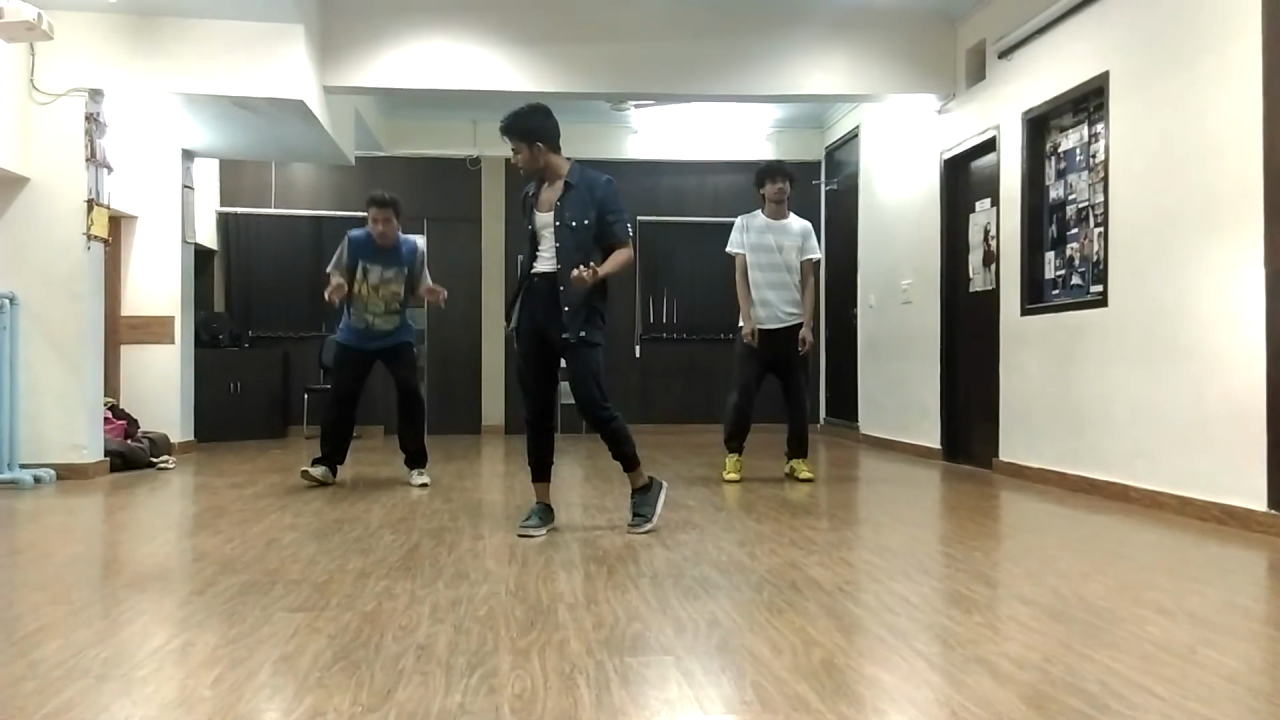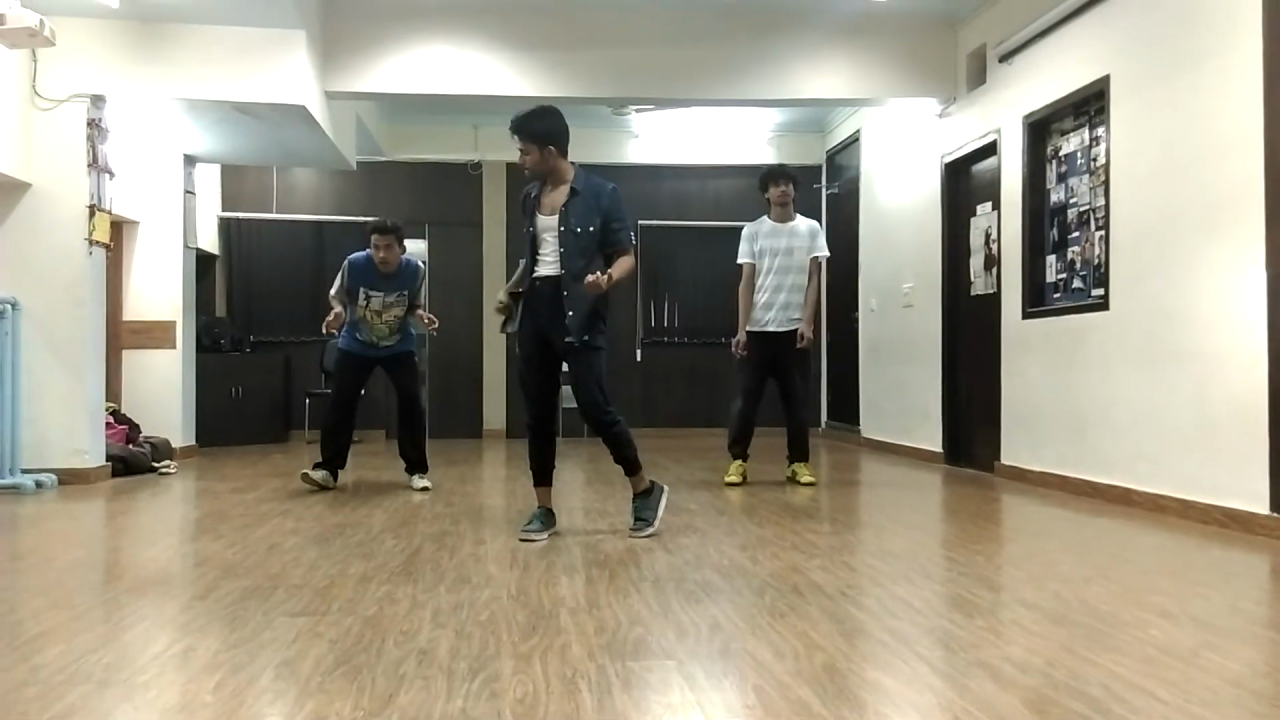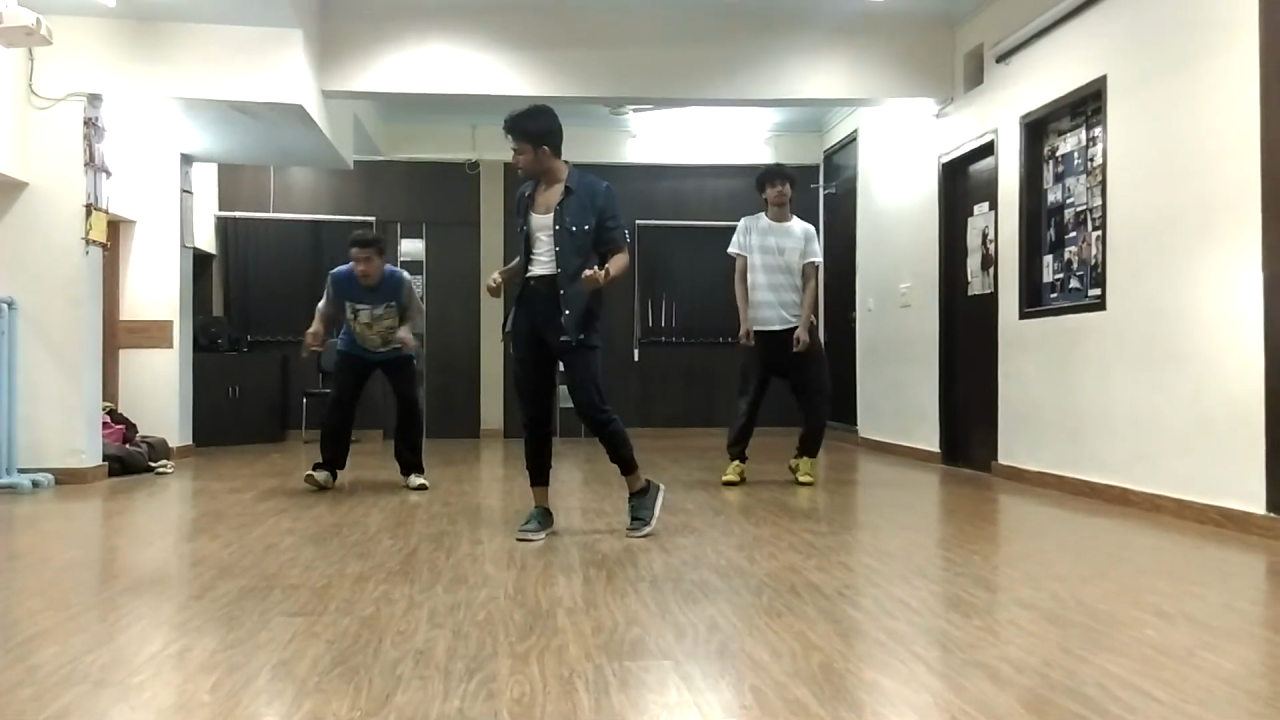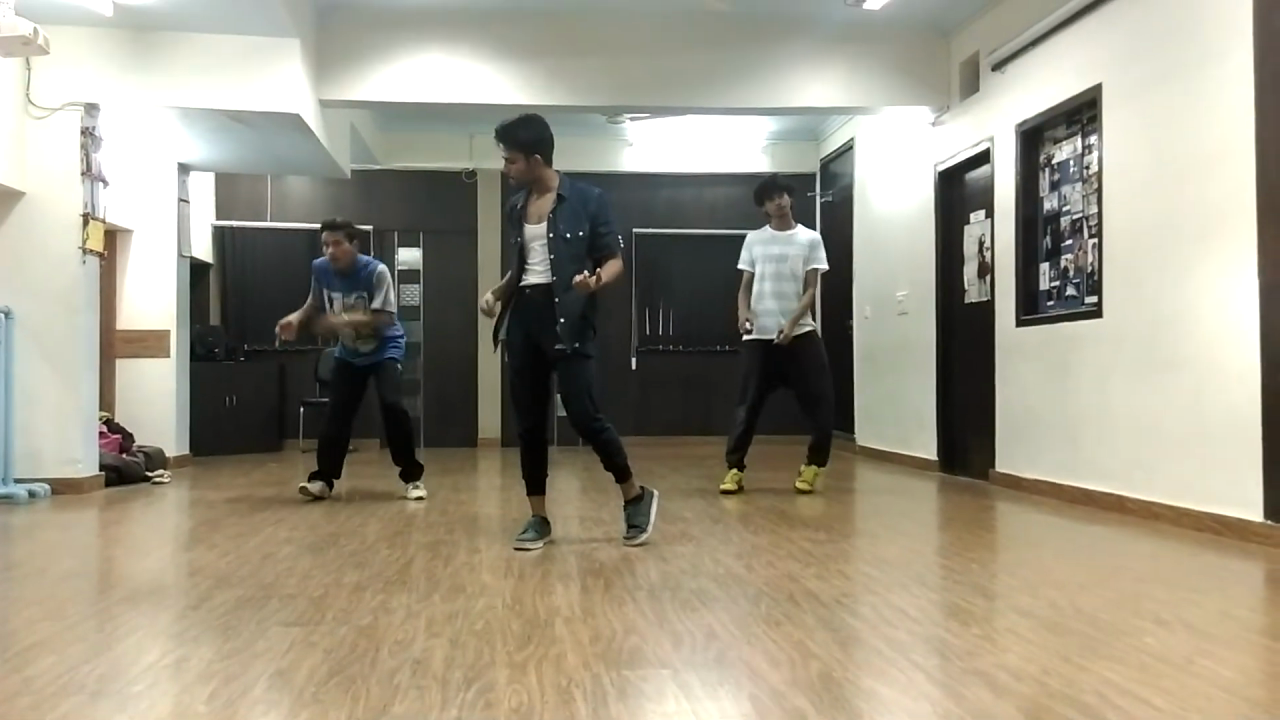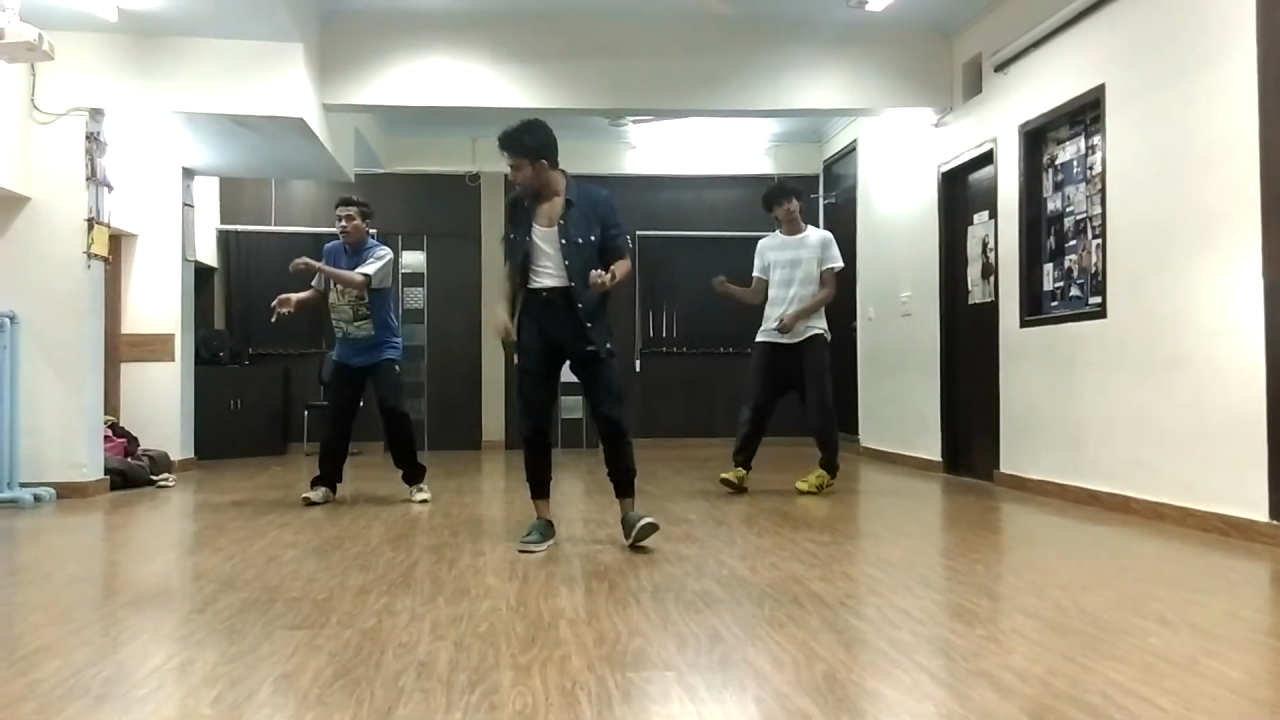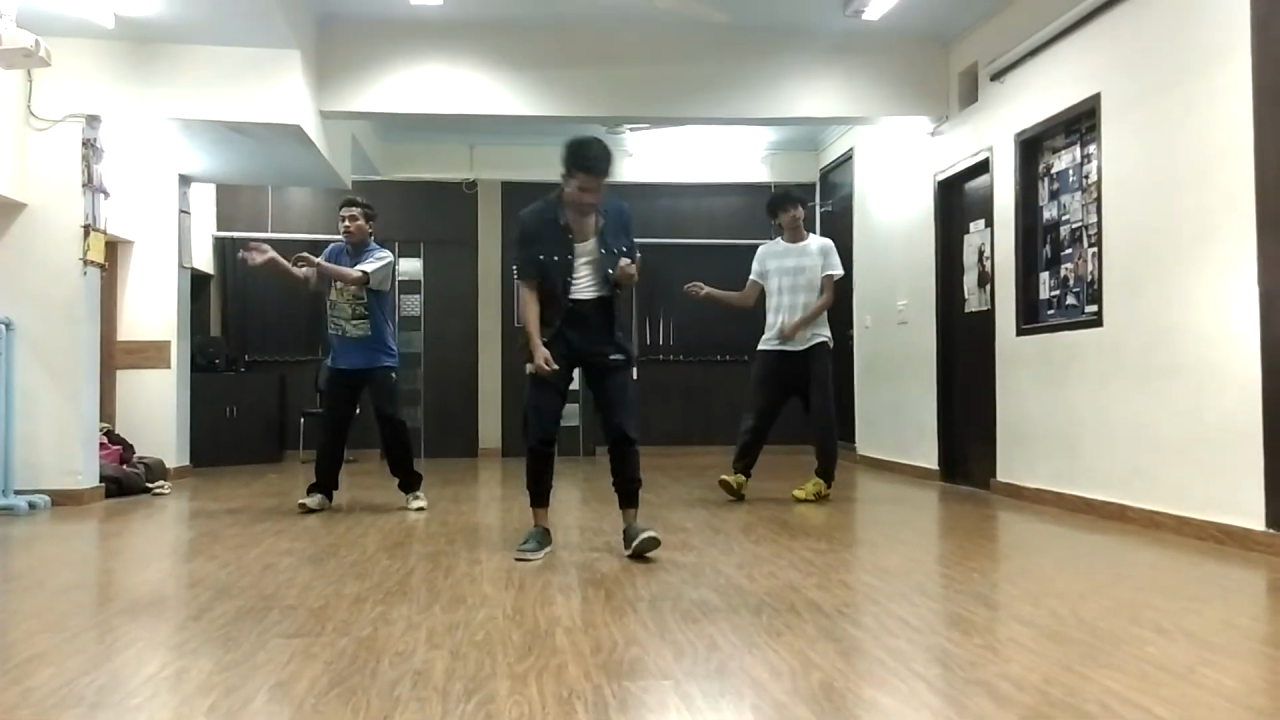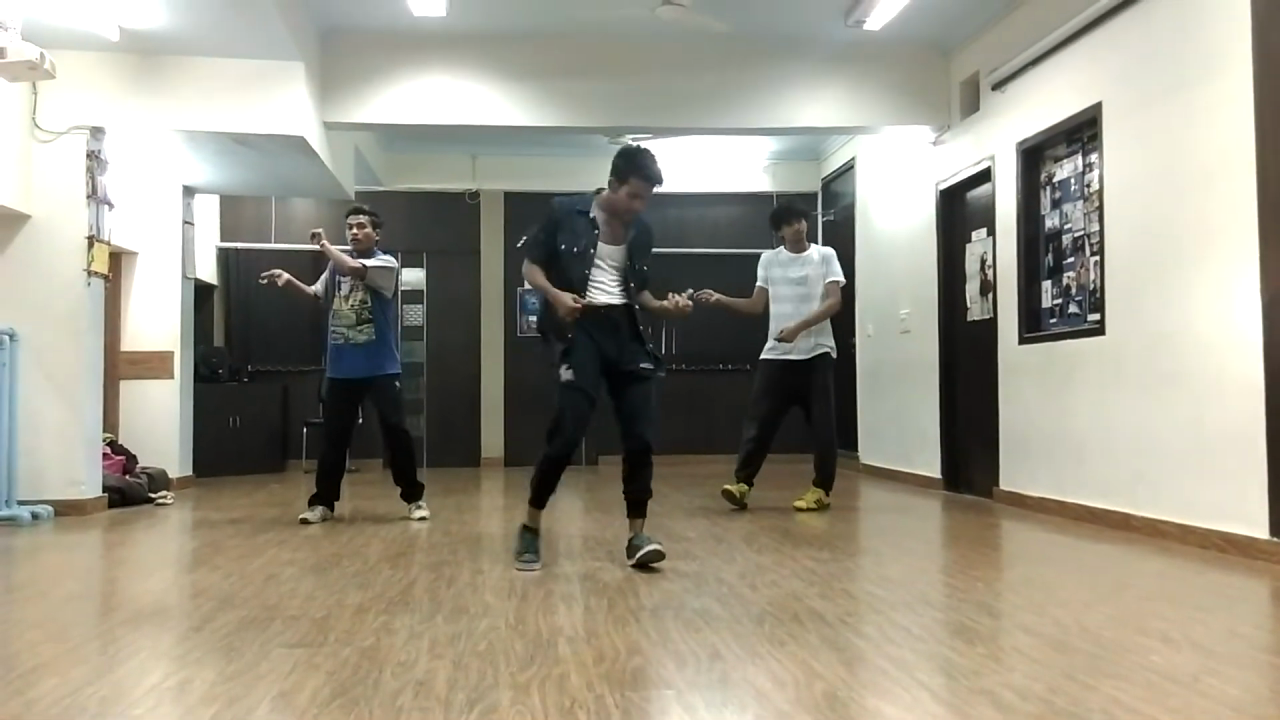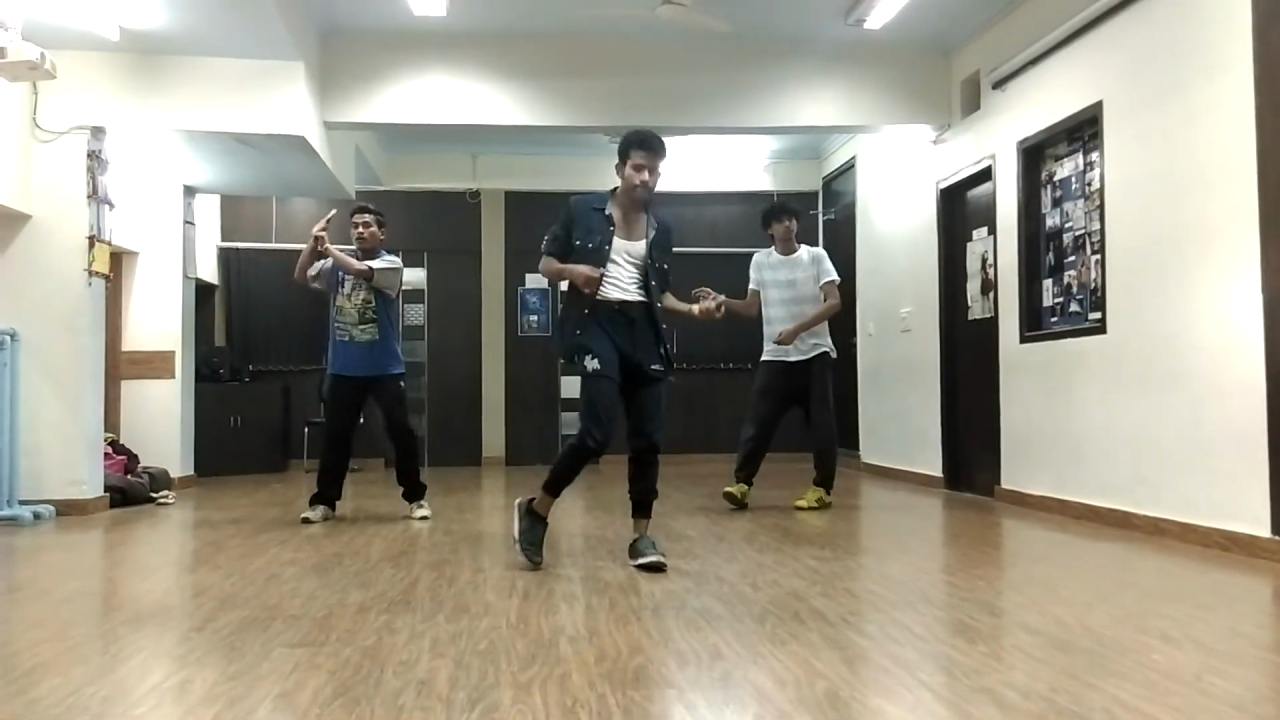
dt=0.3s
person 1, frame 1
left shoulder: (597, 187)
right shoulder: (530, 194)
left elbow: (625, 250)
left wrist: (596, 274)
right wrist: (517, 299)
left hip: (576, 307)
right hip: (534, 305)
left knee: (591, 402)
right knee: (536, 408)
left ankle: (644, 485)
right ankle: (542, 505)
person 1, frame 2
left shoulder: (601, 193)
right shoulder: (530, 197)
left elbow: (626, 255)
left wrist: (607, 279)
right wrist: (509, 293)
left hip: (578, 310)
right hip: (535, 309)
left knee: (594, 406)
right knee: (538, 412)
left ankle: (646, 490)
right ankle: (544, 509)
person 1, frame 3
left shoulder: (595, 192)
right shoulder: (525, 196)
left elbow: (621, 253)
left wrist: (604, 274)
right wrist: (505, 274)
left hip: (573, 309)
right hip: (529, 309)
left knee: (590, 405)
right knee: (534, 413)
left ankle: (641, 489)
right ankle: (541, 509)
person 1, frame 4
left shoulder: (587, 199)
right shoulder: (517, 206)
left elbow: (614, 260)
left wrist: (595, 281)
right wrist: (496, 294)
left hip: (568, 318)
right hip: (524, 318)
left knee: (584, 415)
right knee: (530, 422)
left ankle: (636, 496)
right ankle: (538, 518)
person 1, frame 5
left shoulder: (595, 201)
right shoulder: (517, 207)
left elbow: (624, 259)
left wrist: (609, 278)
right wrist: (506, 309)
left hip: (584, 317)
right hip: (536, 319)
left knee: (610, 418)
right knee: (535, 424)
left ankle: (629, 513)
right ankle: (543, 520)
person 1, frame 6
left shoulder: (618, 215)
right shoulder: (535, 220)
right elbow: (527, 289)
left wrist: (627, 275)
right wrist: (536, 346)
left hip: (602, 327)
right hip: (557, 329)
left knee: (621, 429)
right knee: (540, 432)
left ankle: (631, 524)
right ankle: (540, 528)
person 1, frame 7
left shoulder: (641, 231)
right shoulder: (564, 213)
right elbow: (529, 264)
left wrist: (663, 305)
right wrist: (554, 294)
left hip: (627, 333)
right hip: (581, 330)
left knee: (640, 438)
right knee: (566, 434)
left ankle: (637, 536)
right ankle: (531, 527)
person 1, frame 8
left shoulder: (661, 229)
right shoulder: (583, 210)
right elbow: (545, 263)
left wrist: (689, 309)
right wrist: (569, 271)
left hip: (643, 330)
right hip: (597, 323)
left knee: (647, 439)
right knee: (596, 431)
left ankle: (640, 537)
right ankle: (535, 509)
person 2, frame 1
left shoulder: (803, 228)
right shoulder: (744, 224)
left elbow: (808, 280)
right elbow: (741, 275)
left wrist: (807, 325)
right wrist: (747, 319)
left hip: (792, 325)
right hip: (756, 324)
left knee: (797, 395)
right knee: (742, 393)
left ankle: (797, 459)
right ankle: (733, 456)
person 2, frame 2
left shoulder: (811, 229)
right shoulder: (753, 231)
left elbow: (814, 279)
right elbow: (747, 282)
left wrist: (807, 322)
right wrist: (741, 328)
left hip: (794, 328)
right hip: (759, 329)
left knee: (797, 398)
right knee: (747, 396)
left ankle: (798, 463)
right ankle: (738, 461)
person 2, frame 3
left shoulder: (806, 231)
right shoulder: (748, 226)
left elbow: (810, 282)
right elbow: (740, 277)
left wrist: (804, 325)
right wrist: (744, 320)
left hip: (796, 326)
right hip: (760, 327)
left knee: (817, 391)
right knee: (750, 396)
left ankle: (803, 458)
right ankle: (737, 460)
person 2, frame 4
left shoulder: (810, 238)
right shoulder: (753, 240)
left elbow: (811, 289)
right elbow: (746, 287)
left wrist: (792, 323)
right wrist: (742, 311)
left hip: (801, 333)
right hip: (758, 335)
left knee: (820, 401)
right knee: (748, 404)
left ankle: (813, 465)
right ankle: (735, 469)
person 2, frame 5
left shoulder: (822, 239)
right shoulder: (765, 246)
left elbow: (829, 290)
right elbow: (756, 294)
left wrist: (797, 316)
right wrist: (730, 289)
left hip: (810, 335)
right hip: (769, 338)
left knee: (820, 404)
right knee: (755, 405)
left ankle: (827, 469)
right ankle: (740, 468)
person 2, frame 6
left shoulder: (823, 246)
right shoulder: (766, 252)
left elbow: (827, 297)
right elbow: (748, 298)
left wrist: (797, 325)
right wrist: (709, 293)
left hip: (813, 344)
right hip: (773, 345)
left knee: (822, 414)
right knee: (757, 412)
left ankle: (823, 479)
right ankle: (740, 474)
person 2, frame 7
left shoulder: (825, 256)
right shoulder: (769, 259)
left elbow: (834, 302)
right elbow: (757, 305)
left wrist: (798, 327)
right wrist: (719, 299)
left hip: (817, 353)
right hip: (776, 354)
left knee: (822, 424)
right knee: (759, 420)
left ankle: (821, 488)
right ankle: (742, 483)
person 2, frame 8
left shoulder: (816, 256)
right shoulder: (760, 261)
left elbow: (833, 302)
right elbow: (751, 307)
left wrist: (795, 330)
right wrist: (719, 300)
left hip: (814, 354)
right hip: (774, 357)
left knee: (821, 424)
right knee: (757, 421)
left ankle: (822, 488)
right ankle: (742, 484)
person 3, frame 1
left shoulder: (413, 249)
right shoulder: (354, 241)
left elbow: (417, 287)
right elbow: (336, 276)
left wrist: (427, 293)
right wrist: (338, 286)
left hip: (397, 336)
right hip: (354, 336)
left knee: (410, 392)
right knee: (341, 395)
left ankle: (416, 465)
right ankle: (327, 464)
person 3, frame 2
left shoulder: (415, 270)
right shoulder: (354, 264)
left elbow: (415, 306)
right elbow: (337, 296)
left wrist: (421, 315)
right wrist: (339, 311)
left hip: (399, 346)
right hip: (355, 344)
left knee: (410, 400)
right knee: (341, 401)
left ankle: (417, 470)
right ankle: (328, 469)
person 3, frame 3
left shoulder: (400, 280)
right shoulder: (339, 278)
left elbow: (414, 313)
right elbow: (326, 308)
left wrist: (406, 330)
right wrist: (317, 326)
left hip: (395, 350)
right hip: (354, 349)
left knee: (409, 401)
right knee: (340, 402)
left ankle: (412, 469)
right ankle: (327, 468)
person 3, frame 4
left shoulder: (377, 271)
right shoulder: (320, 269)
left elbow: (385, 317)
right elbow: (317, 305)
left wrist: (345, 320)
right wrist: (296, 318)
left hip: (385, 349)
right hip: (349, 353)
left knee: (392, 406)
right knee: (337, 413)
left ankle: (412, 477)
right ankle: (323, 479)
person 3, frame 5
left shoulder: (381, 254)
right shoulder: (331, 251)
left elbow: (358, 282)
right elbow: (320, 289)
left wrist: (318, 267)
right wrist: (296, 298)
left hip: (382, 349)
right hip: (346, 352)
left knee: (392, 409)
right knee: (337, 417)
left ankle: (415, 480)
right ankle: (326, 483)
person 3, frame 6
left shoulder: (382, 258)
right shoulder: (334, 252)
left elbow: (355, 278)
right elbow: (306, 278)
left wrist: (317, 262)
right wrist: (273, 258)
left hip: (378, 358)
right hip: (340, 359)
left knee: (390, 420)
right knee: (332, 424)
left ankle: (412, 488)
right ankle: (321, 491)
person 3, frame 7
left shoulder: (386, 264)
right shoulder: (337, 263)
left elbow: (354, 270)
right elbow: (317, 295)
left wrist: (324, 246)
right wrist: (289, 280)
left hip: (380, 367)
right hip: (340, 368)
left knee: (395, 430)
right knee: (334, 435)
left ankle: (414, 498)
right ankle: (323, 502)
person 3, frame 8
left shoulder: (391, 264)
right shoulder: (338, 263)
left elbow: (360, 270)
right elbow: (302, 277)
left wrist: (328, 248)
right wrist: (314, 240)
left hip: (385, 366)
right hip: (343, 366)
left knee: (401, 430)
right knee: (336, 434)
left ankle: (416, 498)
right ankle: (324, 501)
